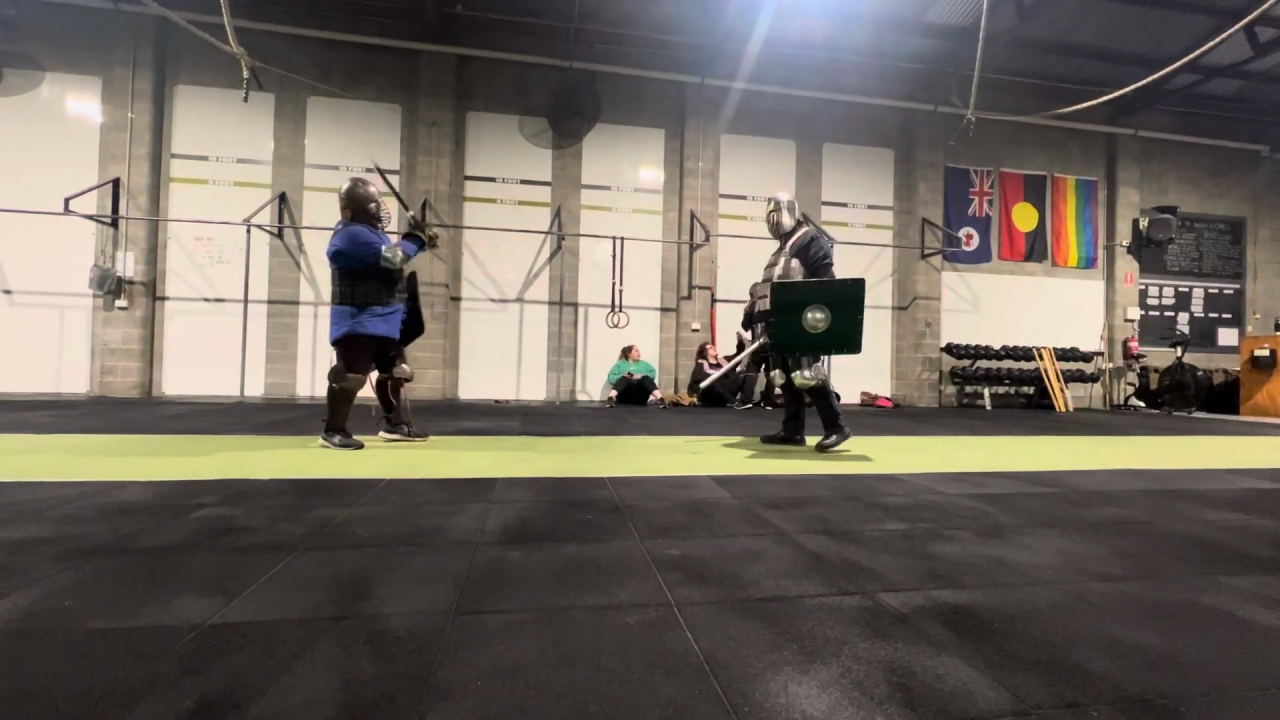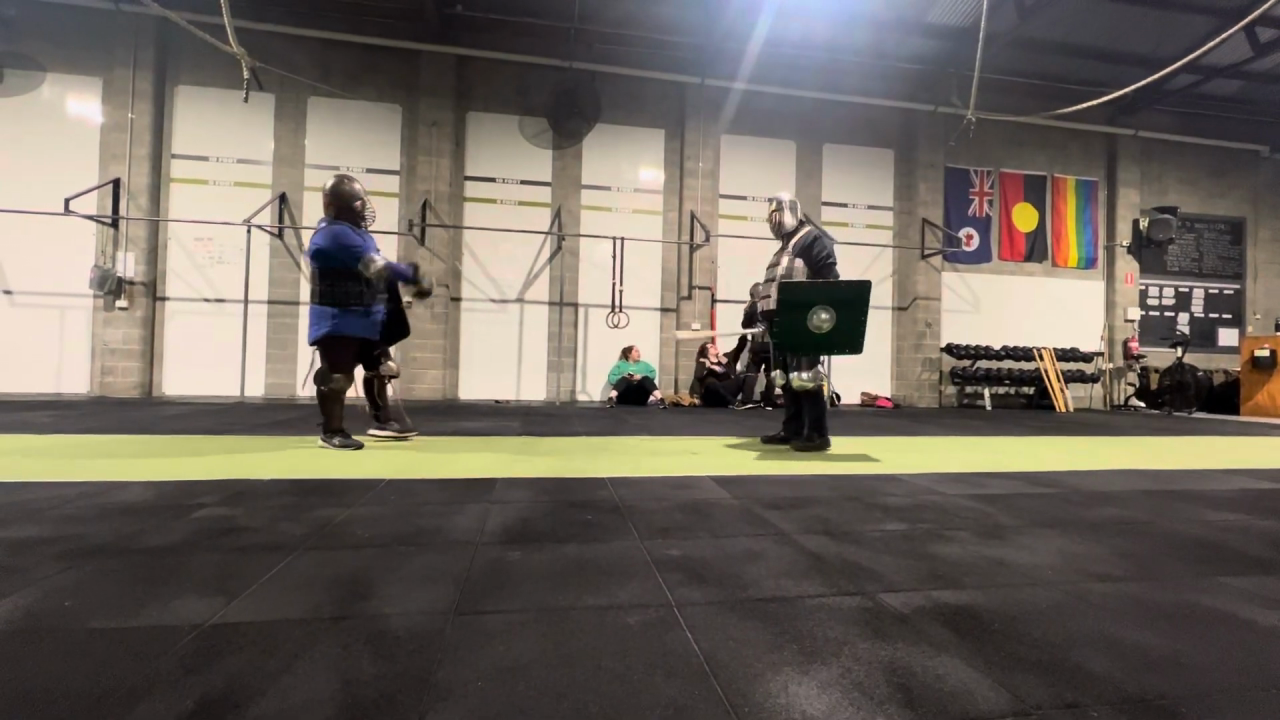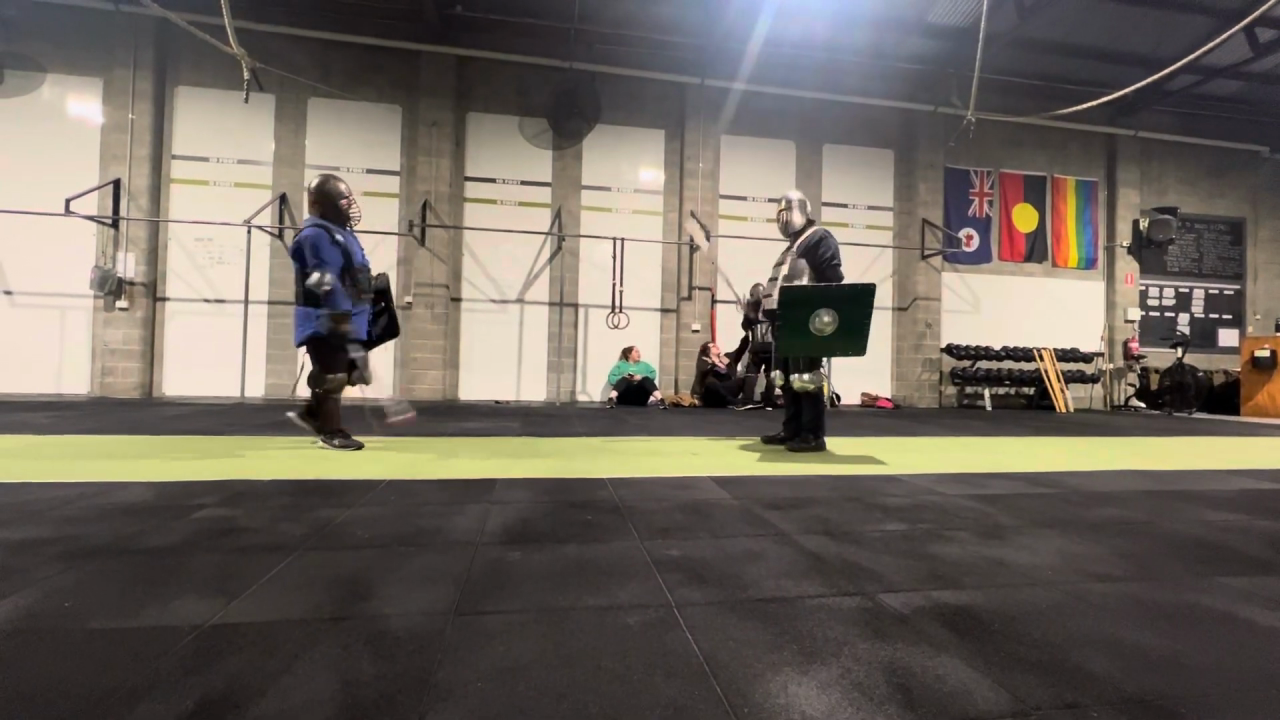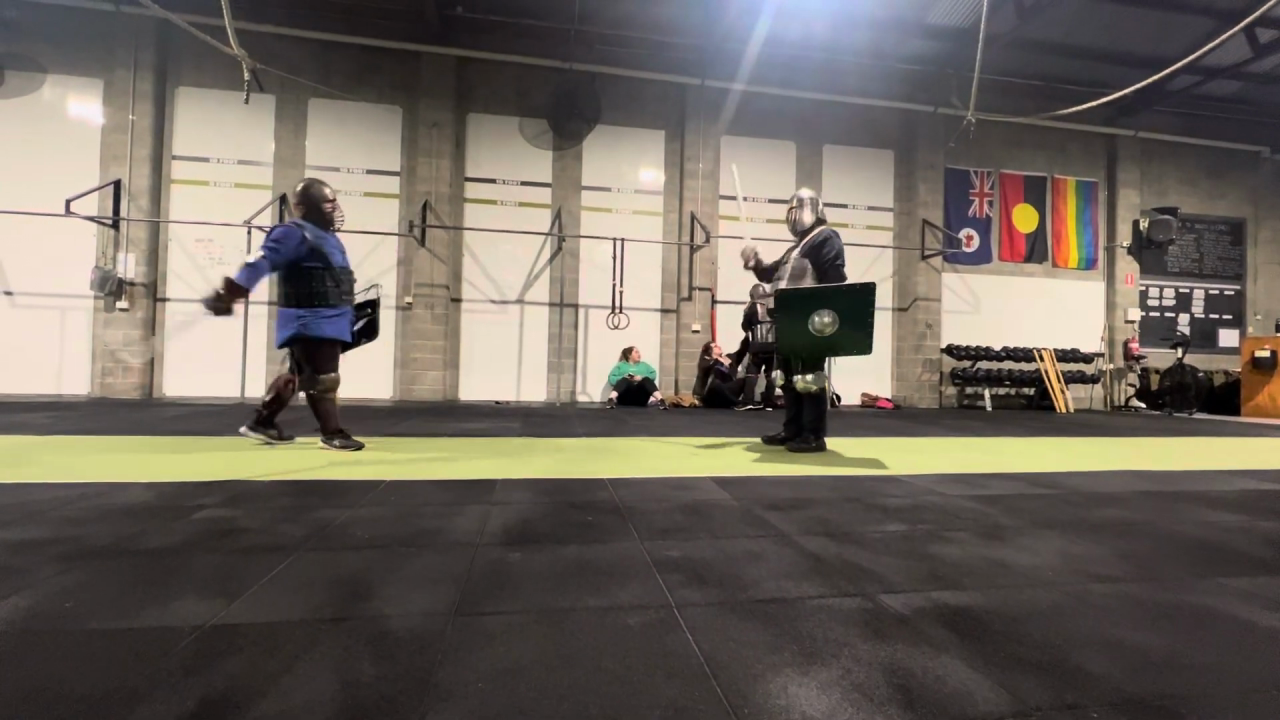
dt=0.2s
person 1, frame 1
left shoulder: (367, 232)
right shoulder: (352, 235)
left elbow: (390, 260)
right elbow: (392, 256)
right wrist: (419, 237)
left hip: (382, 318)
right hip: (359, 319)
left knee: (395, 370)
right knee: (350, 374)
left ankle: (397, 425)
right ankle: (333, 431)
person 1, frame 2
left shoulder: (350, 231)
right shoulder: (335, 234)
left elbow: (373, 269)
right elbow: (375, 266)
right wrist: (414, 277)
left hip: (363, 318)
right hip: (339, 319)
left knee: (379, 367)
right knee: (336, 375)
right ankle: (332, 432)
person 1, frame 3
left shoulder: (338, 231)
right shoulder: (318, 235)
right elbow: (324, 281)
right wrist: (340, 317)
left hip: (343, 317)
right hip: (324, 319)
left knee: (346, 371)
right knee: (331, 375)
left ankle: (311, 415)
right ankle: (332, 432)
person 1, frame 4
left shoulder: (324, 235)
right shoulder: (294, 233)
right elbow: (261, 262)
left wrist: (347, 309)
right wrist: (231, 291)
left hip: (327, 320)
right hip: (311, 320)
left knee: (300, 375)
right knee: (323, 377)
left ankle: (261, 423)
right ankle: (333, 434)
person 2, frame 1
left shoulder: (810, 239)
right shoulder: (780, 250)
left elbow: (825, 277)
right elbow: (765, 289)
right wrist: (756, 319)
left knee: (807, 372)
right knee: (785, 377)
left ankle: (836, 427)
right ankle: (792, 431)
person 2, frame 2
left shoulder: (813, 238)
right shoulder: (782, 248)
left elbow: (829, 276)
right wrist: (766, 319)
left knee: (805, 375)
right knee: (787, 378)
left ankle: (817, 434)
right ankle: (793, 430)
person 2, frame 3
left shoulder: (819, 239)
right shoulder: (791, 247)
left elbow: (832, 278)
right wrist: (760, 305)
left knee: (805, 376)
right knee: (787, 378)
left ankle: (814, 435)
right ankle: (792, 430)
person 2, frame 4
left shoulder: (825, 238)
right shoulder: (797, 246)
left elbow: (835, 279)
right elbow: (776, 275)
right wrist: (755, 263)
left knee: (809, 376)
right knee: (788, 377)
left ankle: (814, 436)
right ankle: (792, 430)
